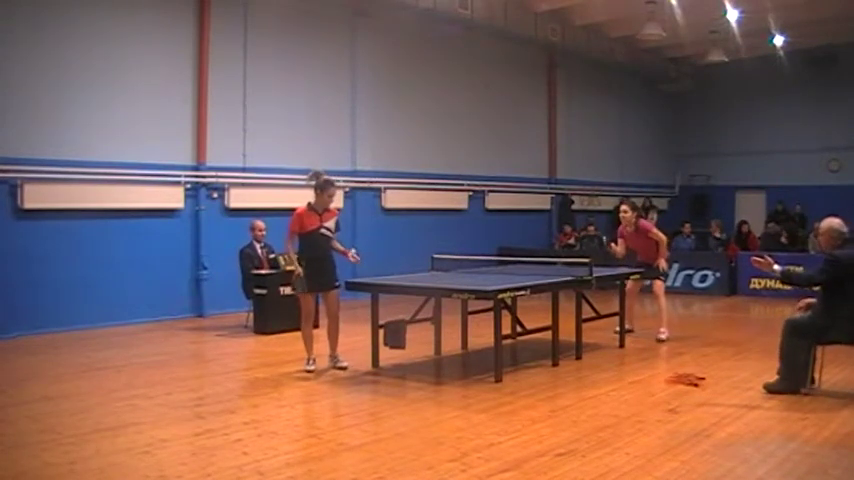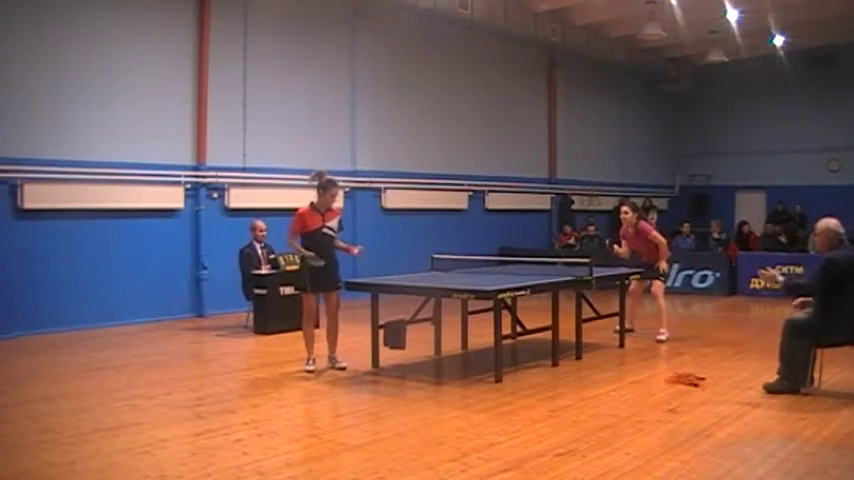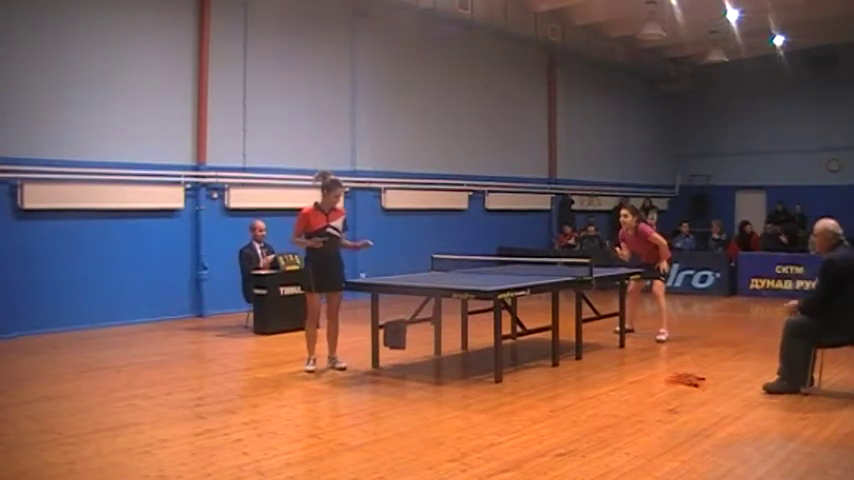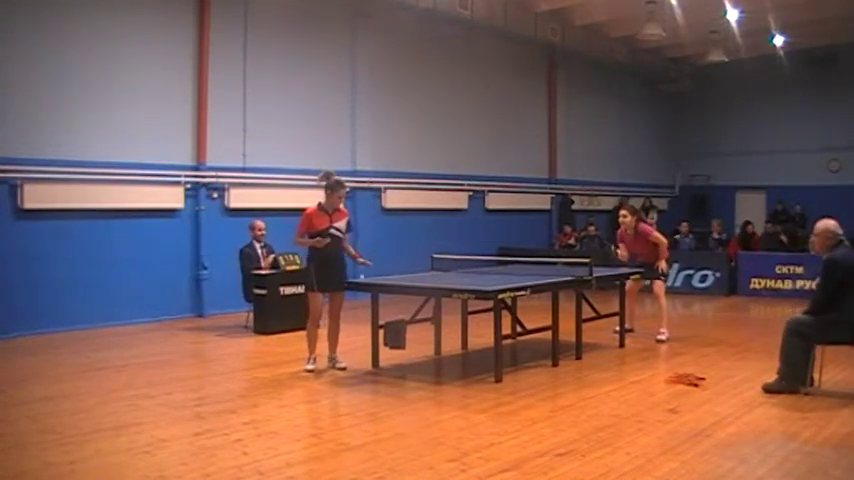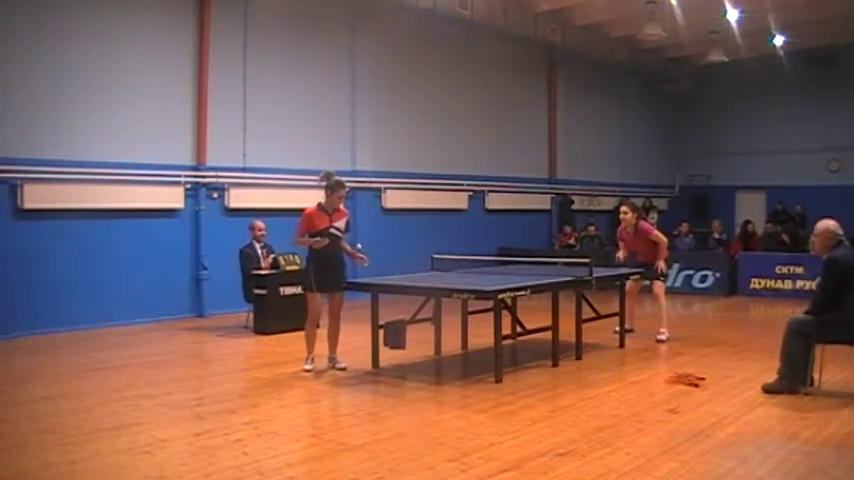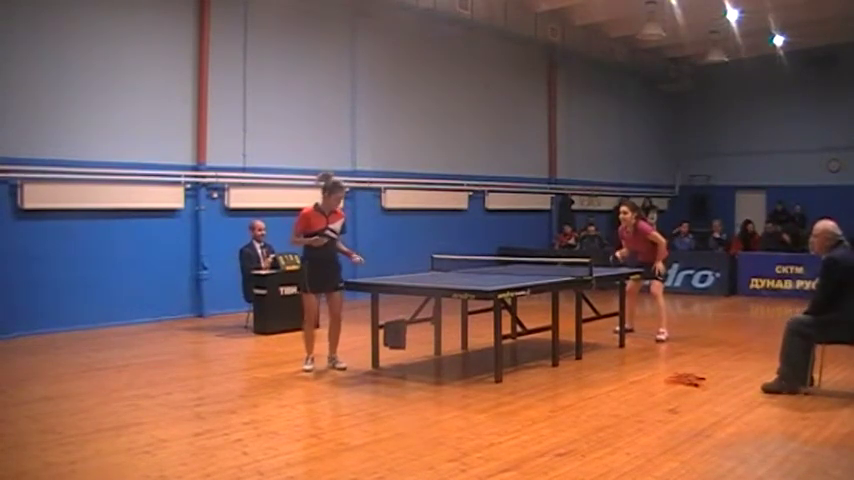
dt=0.2s
person 1, frame 1
left shoulder: (333, 214)
right shoulder: (301, 214)
right elbow: (289, 242)
left wrist: (346, 252)
right wrist: (296, 265)
left hip: (328, 268)
right hip: (307, 269)
left knee: (334, 315)
right knee: (308, 317)
left ankle: (334, 356)
right ankle: (310, 358)
person 1, frame 2
left shoulder: (336, 214)
right shoulder: (303, 214)
right elbow: (291, 240)
left wrist: (349, 248)
right wrist: (304, 253)
left hip: (331, 267)
right hip: (310, 269)
left knee: (333, 315)
right knee: (309, 316)
left ankle: (332, 356)
right ankle: (310, 358)
person 1, frame 3
left shoulder: (340, 214)
right shoulder: (307, 214)
right elbow: (295, 239)
left wrist: (357, 245)
right wrist: (310, 243)
left hip: (335, 267)
right hip: (315, 268)
left knee: (333, 316)
right knee: (313, 316)
left ankle: (333, 356)
right ankle: (311, 357)
person 1, frame 4
left shoulder: (344, 214)
right shoulder: (311, 214)
right elbow: (298, 239)
left wrist: (356, 257)
right wrist: (313, 242)
left hip: (338, 267)
right hip: (317, 268)
left knee: (335, 316)
right knee: (315, 316)
left ankle: (333, 356)
right ankle: (311, 357)
person 1, frame 5
left shoulder: (343, 214)
right shoulder: (310, 214)
right elbow: (298, 239)
left wrist: (354, 254)
right wrist: (312, 242)
left hip: (337, 267)
right hip: (317, 268)
left knee: (335, 316)
right knee: (314, 316)
left ankle: (333, 356)
right ankle: (309, 357)
person 1, frame 6
left shoulder: (340, 216)
right shoulder: (307, 214)
right elbow: (294, 239)
left wrist: (349, 253)
right wrist: (310, 241)
left hip: (332, 268)
right hip: (312, 269)
left knee: (336, 316)
right knee: (311, 317)
left ankle: (333, 356)
right ankle: (309, 357)
person 2, frame 1
left shoulder: (838, 257)
left elbow: (811, 279)
left wrist: (775, 269)
right wrist: (817, 302)
left knee: (793, 325)
right knee: (802, 322)
left ankle: (790, 380)
right ankle: (800, 376)
person 2, frame 2
left shoulder: (834, 259)
left elbow: (812, 287)
left wrist: (779, 280)
right wrist: (812, 300)
left knee: (793, 325)
right knee: (803, 320)
left ankle: (790, 380)
right ankle: (801, 376)
person 2, frame 3
left shoulder: (833, 260)
left elbow: (820, 296)
left wrist: (799, 305)
right wrist: (806, 304)
left knee: (794, 326)
right knee: (803, 323)
left ankle: (790, 380)
right ankle: (800, 377)
person 2, frame 4
left shoulder: (834, 260)
left elbow: (824, 297)
left wrist: (806, 314)
right wrist: (808, 313)
left knee: (795, 325)
right knee: (803, 323)
left ankle: (789, 380)
right ankle: (800, 377)
person 2, frame 5
left shoulder: (834, 259)
left elbow: (823, 297)
left wrist: (807, 313)
right wrist: (809, 313)
left knee: (796, 325)
right knee: (803, 324)
left ankle: (788, 380)
right ankle: (800, 377)
person 2, frame 6
left shoulder: (833, 259)
left elbow: (822, 297)
left wrist: (806, 313)
right wrist: (809, 313)
left knee: (796, 325)
right knee: (803, 323)
left ankle: (788, 380)
right ankle: (800, 377)
person 3, frame 1
left shoulder: (643, 225)
right shoulder: (622, 230)
left elbow: (662, 239)
right elbow: (621, 252)
left wrist: (661, 258)
right wrist: (613, 248)
left hip: (657, 261)
right hip: (643, 261)
left knee: (658, 291)
right knee: (629, 291)
left ankle: (663, 330)
right ankle: (628, 324)
person 3, frame 2
left shoulder: (642, 227)
right shoulder: (624, 231)
left elbow: (662, 242)
right elbow: (626, 253)
left wrist: (662, 260)
right wrist: (617, 250)
left hip: (659, 262)
right hip: (646, 261)
left knee: (657, 292)
right knee: (633, 291)
left ankle: (663, 330)
right ankle: (629, 324)
person 3, frame 3
left shoulder: (642, 229)
right shoulder: (623, 233)
left elbow: (663, 243)
right elbow: (627, 256)
left wrist: (663, 260)
right wrist: (620, 253)
left hip: (659, 262)
right hip: (645, 262)
left knee: (657, 292)
right knee: (631, 291)
left ankle: (664, 330)
right ankle: (629, 324)
person 3, frame 4
left shoulder: (642, 229)
right shoulder: (621, 233)
left elbow: (663, 242)
right elbow: (626, 256)
left wrist: (661, 260)
right wrist: (620, 254)
left hip: (657, 262)
right hip: (642, 262)
left knee: (658, 292)
right knee: (629, 290)
left ankle: (664, 330)
right ankle: (628, 324)
person 3, frame 5
left shoulder: (643, 227)
right shoulder: (621, 231)
left elbow: (664, 241)
right elbow: (624, 251)
left wrist: (660, 260)
right wrist: (621, 255)
left hip: (656, 261)
right hip: (641, 261)
left knee: (658, 292)
right knee: (629, 291)
left ankle: (664, 330)
right ankle: (628, 325)
person 3, frame 6
left shoulder: (642, 227)
right shoulder: (622, 230)
left elbow: (662, 242)
right elbow: (627, 249)
left wrist: (659, 261)
right wrist: (620, 253)
left hip: (656, 261)
right hip: (642, 261)
left knee: (656, 291)
right knee: (630, 290)
left ankle: (663, 330)
right ankle: (628, 324)
